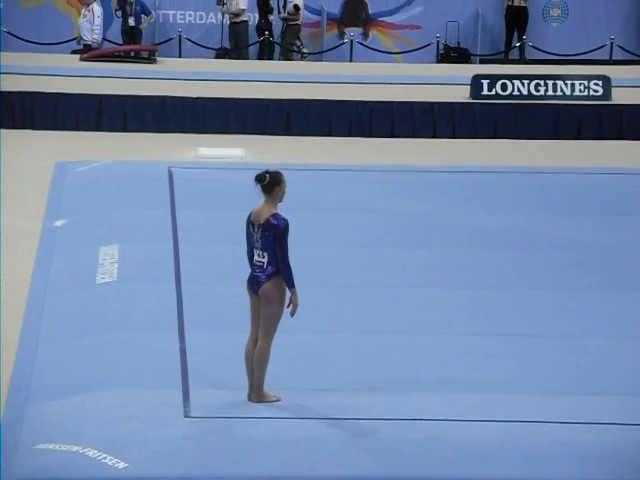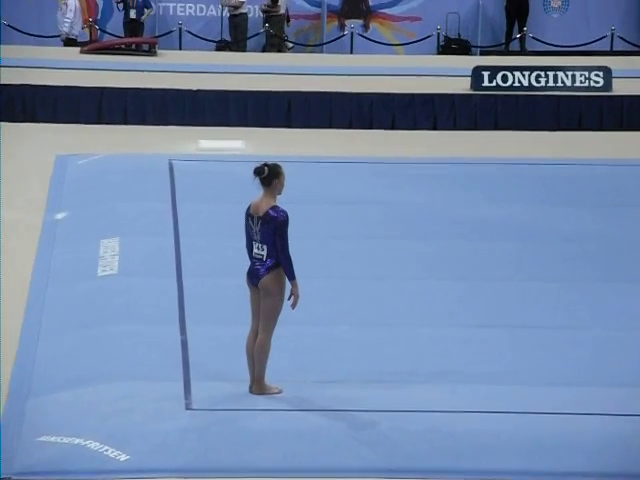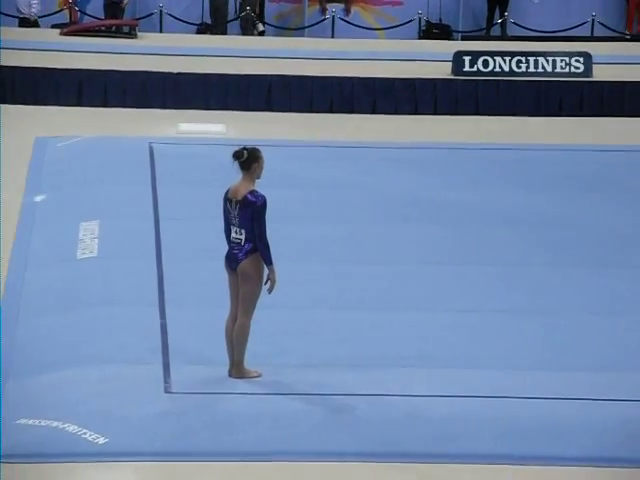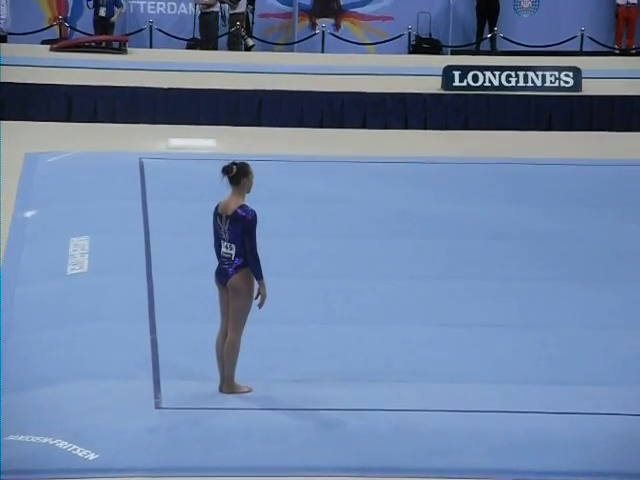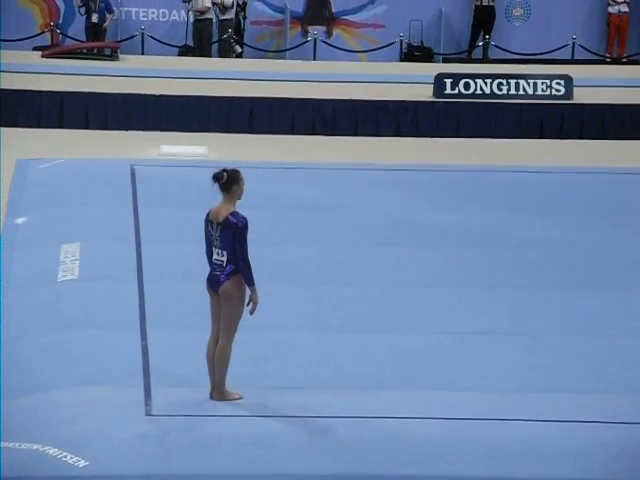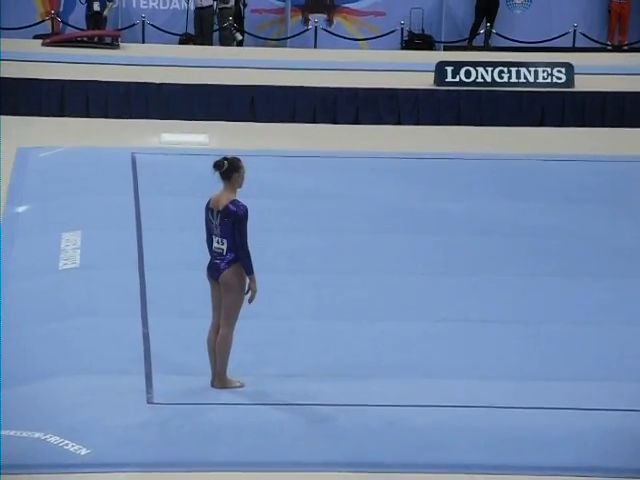
dt=0.7s
person 1, frame 1
left shoulder: (251, 216)
right shoulder: (279, 222)
right elbow: (283, 260)
right wrist: (293, 291)
left hip: (253, 280)
right hip: (271, 284)
left knee: (254, 336)
right knee: (265, 339)
left ankle: (252, 389)
right ankle: (258, 392)
person 1, frame 2
left shoulder: (250, 208)
right shoulder: (279, 214)
right elbow: (283, 252)
right wrist: (294, 283)
left hip: (253, 272)
right hip: (271, 276)
left knee: (255, 328)
right knee: (265, 332)
left ankle: (253, 381)
right ankle: (260, 384)
person 1, frame 3
left shoulder: (229, 193)
right shoulder: (257, 199)
left elbow: (227, 229)
right elbow: (261, 237)
right wrist: (271, 268)
left hip: (231, 257)
right hip: (249, 261)
left knee: (234, 313)
right knee: (244, 316)
left ankle: (233, 365)
right ankle: (238, 367)
person 1, frame 4
left shoulder: (218, 208)
right shoulder: (247, 214)
left elbow: (217, 244)
right elbow: (251, 252)
right wrist: (261, 283)
left hip: (221, 272)
right hip: (239, 276)
left knee: (224, 328)
right knee: (234, 331)
left ankle: (223, 380)
right ankle: (229, 383)
person 1, frame 5
left shoulder: (209, 215)
right shoulder: (238, 220)
left elbow: (208, 251)
right elbow: (242, 258)
right wrist: (253, 289)
left hip: (213, 278)
right hip: (231, 282)
left knee: (215, 335)
right knee: (226, 338)
left ankle: (214, 387)
right ankle: (220, 390)
person 1, frame 6
left shoulder: (210, 203)
right shoulder: (238, 208)
left elbow: (209, 239)
right elbow: (242, 247)
right wrist: (252, 278)
left hip: (214, 267)
right hip: (231, 270)
left knee: (216, 323)
right knee: (227, 326)
left ankle: (215, 375)
right ankle: (221, 378)
